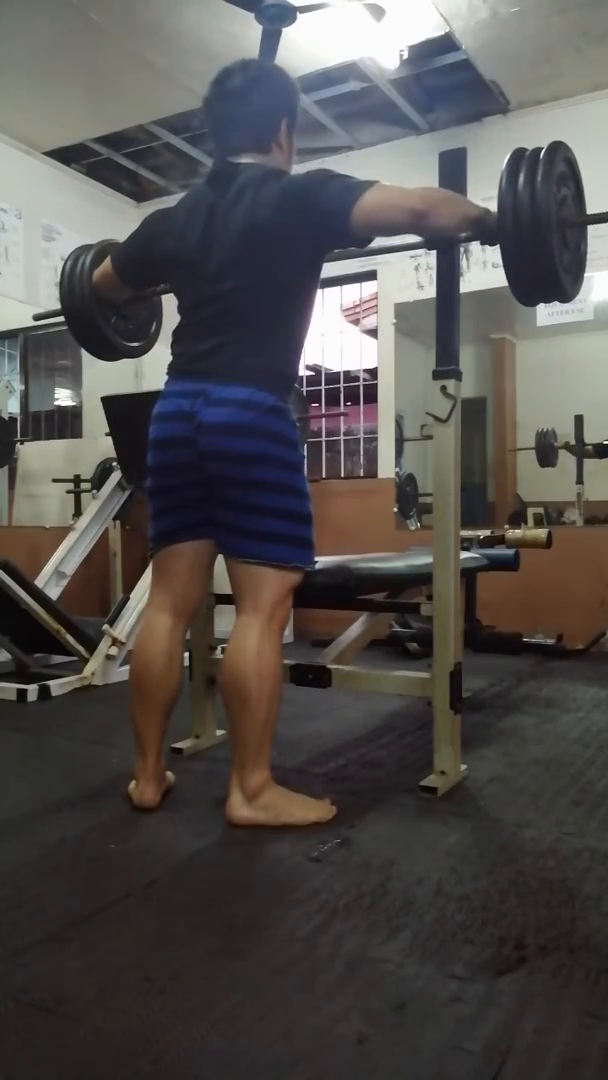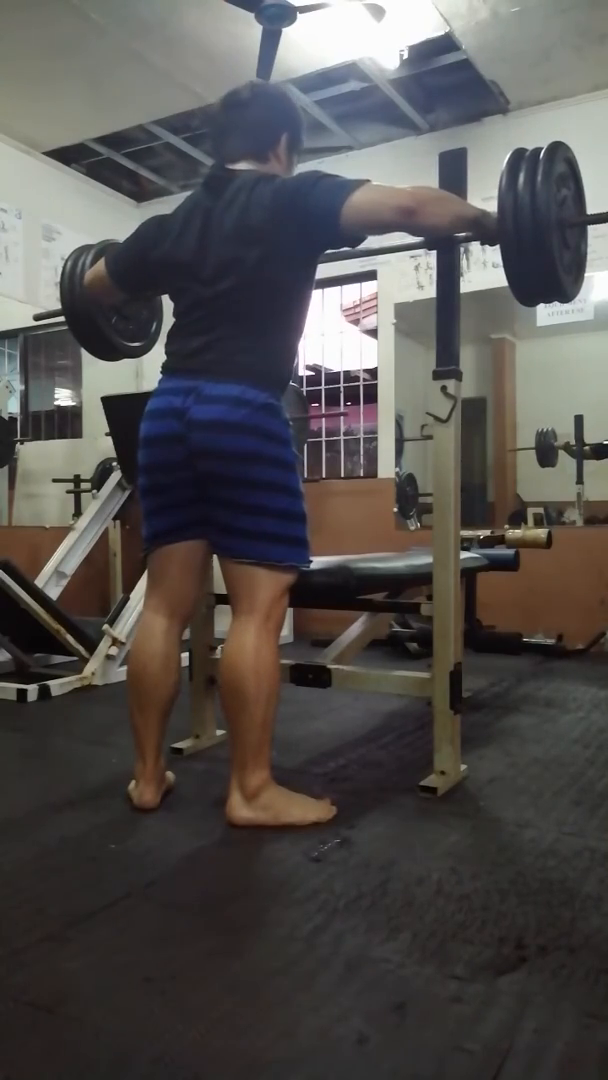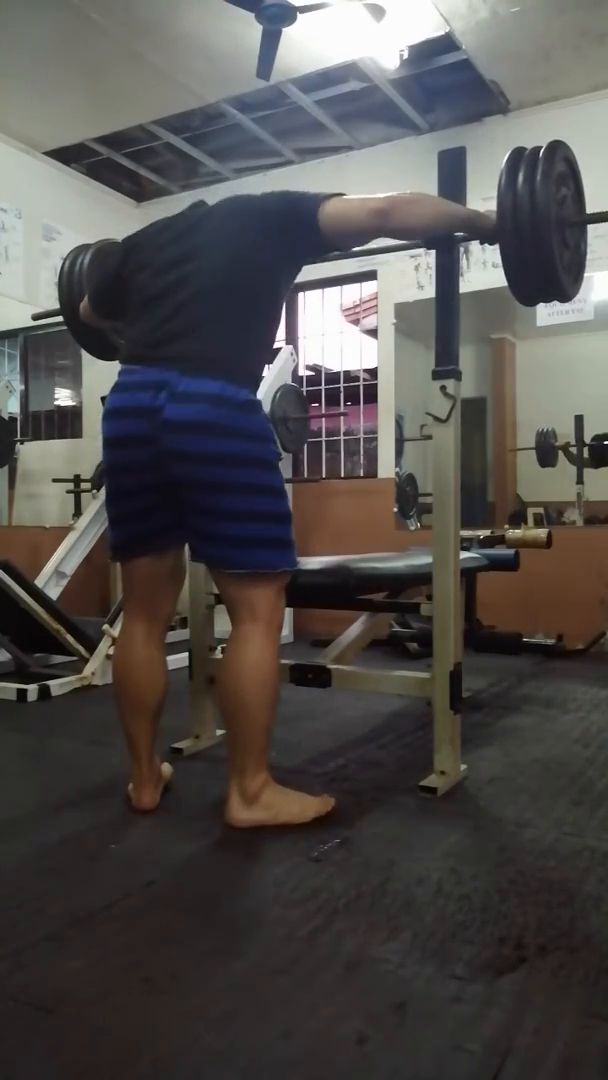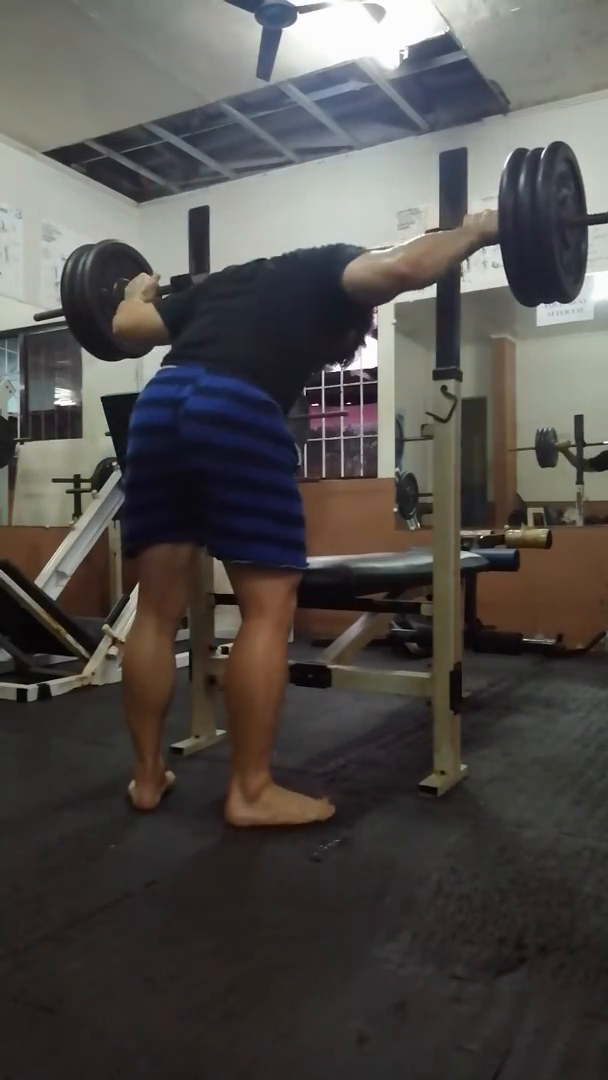
dt=1s
person 1, frame 1
left shoulder: (178, 217)
right shoulder: (299, 198)
left elbow: (104, 283)
right elbow: (416, 208)
right wrist: (487, 220)
left hip: (177, 409)
right hip: (250, 414)
left knee: (170, 600)
right knee: (264, 605)
left ankle: (148, 773)
right ankle: (252, 791)
person 1, frame 2
left shoulder: (173, 223)
right shoulder: (293, 200)
left elbow: (96, 284)
right elbow: (407, 206)
right wrist: (482, 221)
left hip: (168, 410)
right hip: (242, 413)
left knee: (166, 604)
right knee: (259, 606)
left ankle: (148, 775)
right ankle: (252, 791)
person 1, frame 3
left shoulder: (146, 238)
right shoulder: (272, 217)
left elbow: (91, 311)
right elbow: (383, 211)
right wrist: (477, 220)
left hip: (128, 405)
right hip: (213, 409)
left knee: (144, 612)
right knee: (258, 608)
left ankle: (144, 777)
right ankle: (250, 792)
person 1, frame 4
left shoulder: (231, 280)
right shoulder: (330, 269)
left elbow: (126, 324)
right elbow: (397, 268)
left wrist: (138, 292)
right wrist: (476, 233)
left hip: (158, 403)
right hip: (237, 411)
left knee: (157, 611)
right knee: (268, 608)
left ankle: (147, 776)
right ankle: (251, 792)
